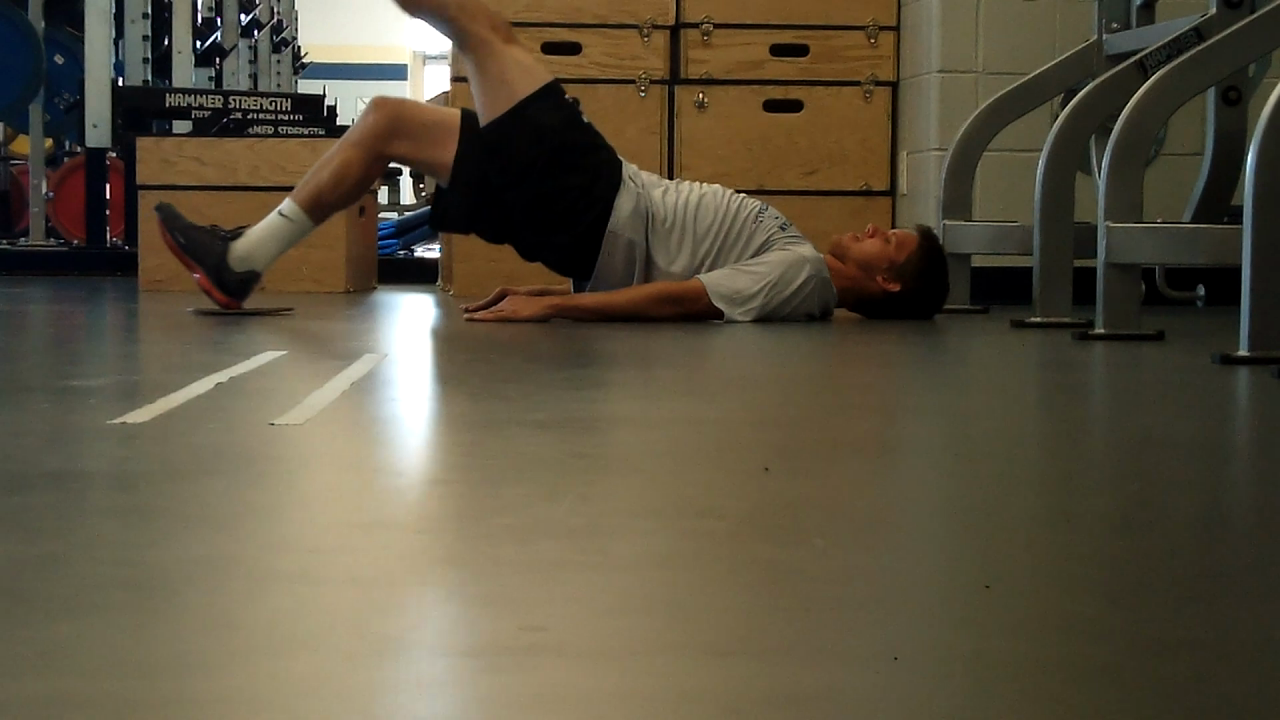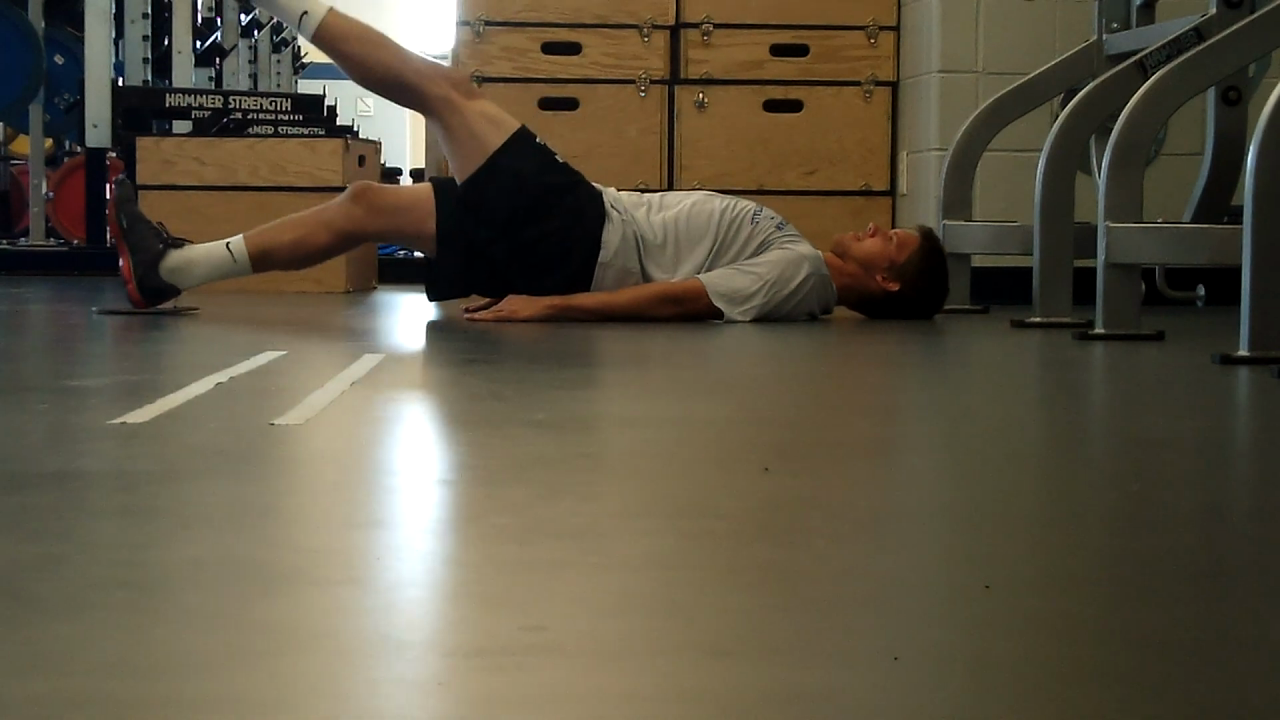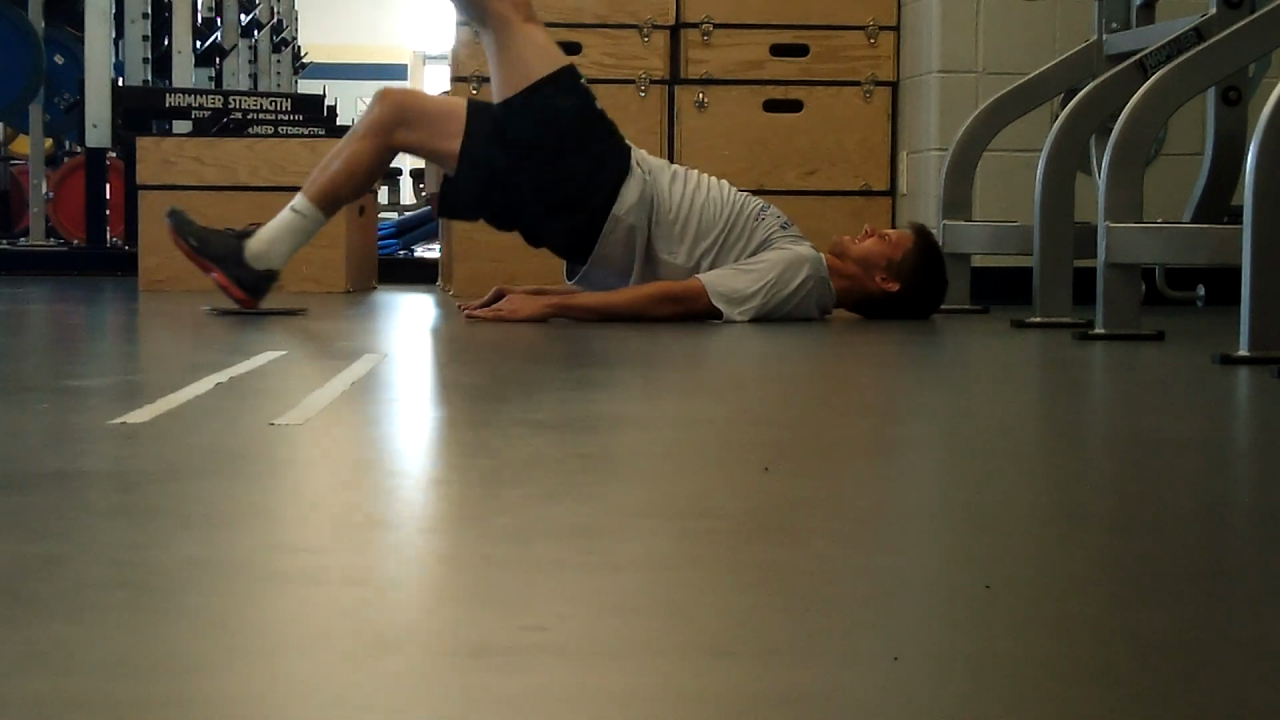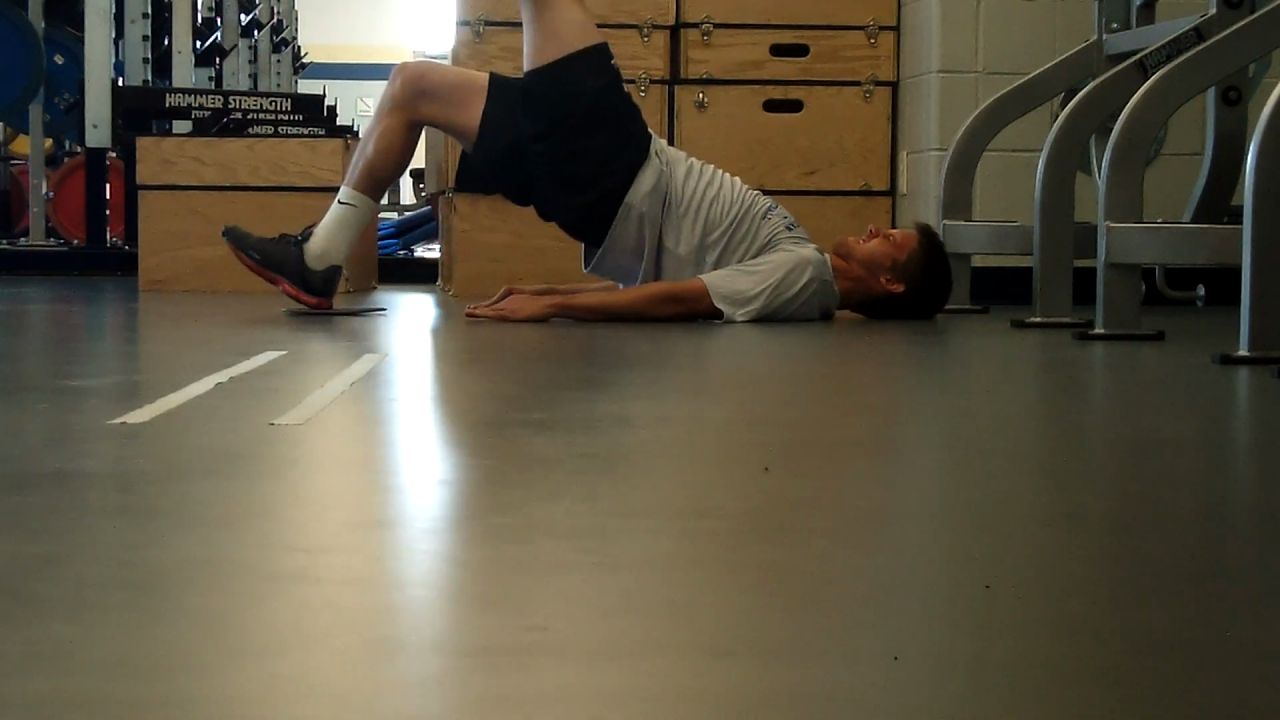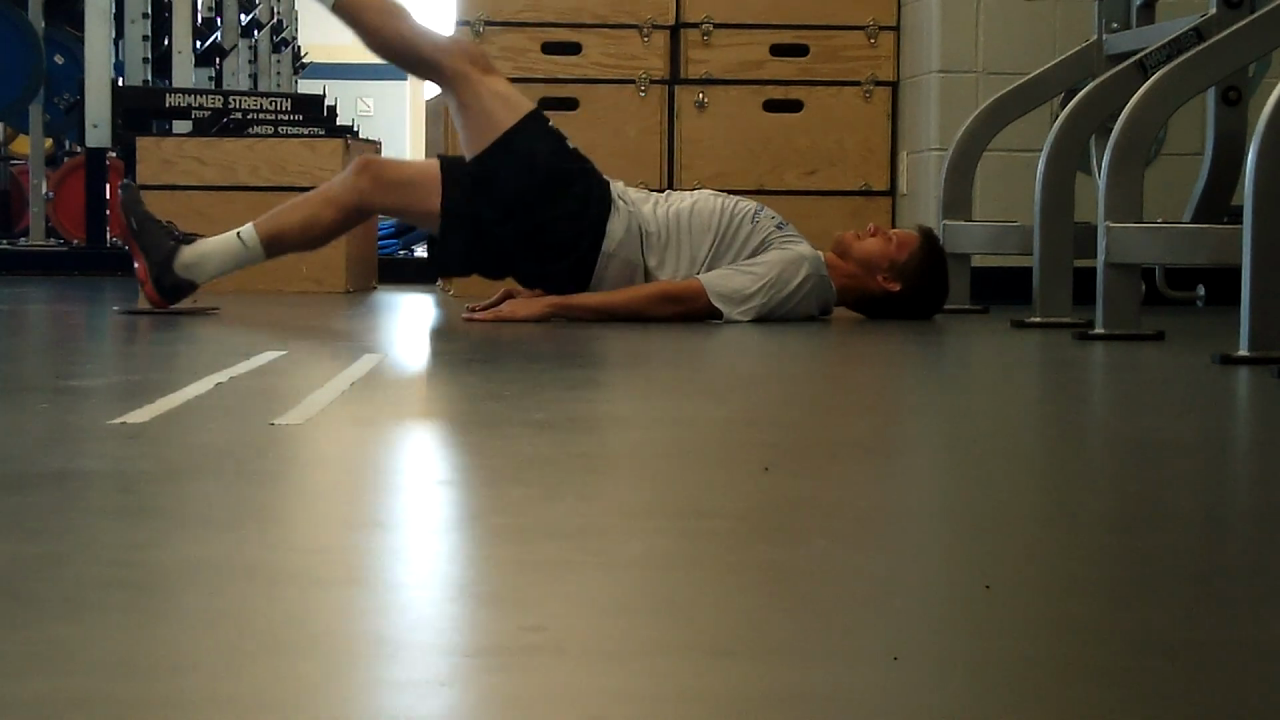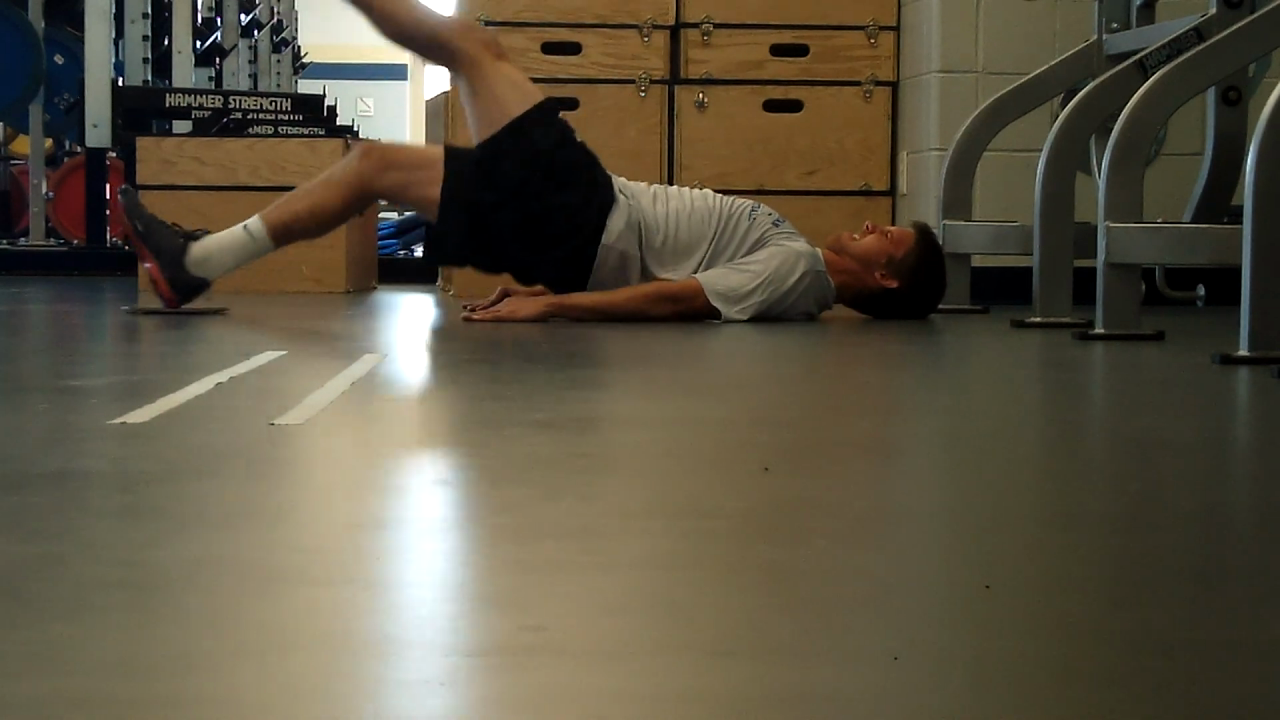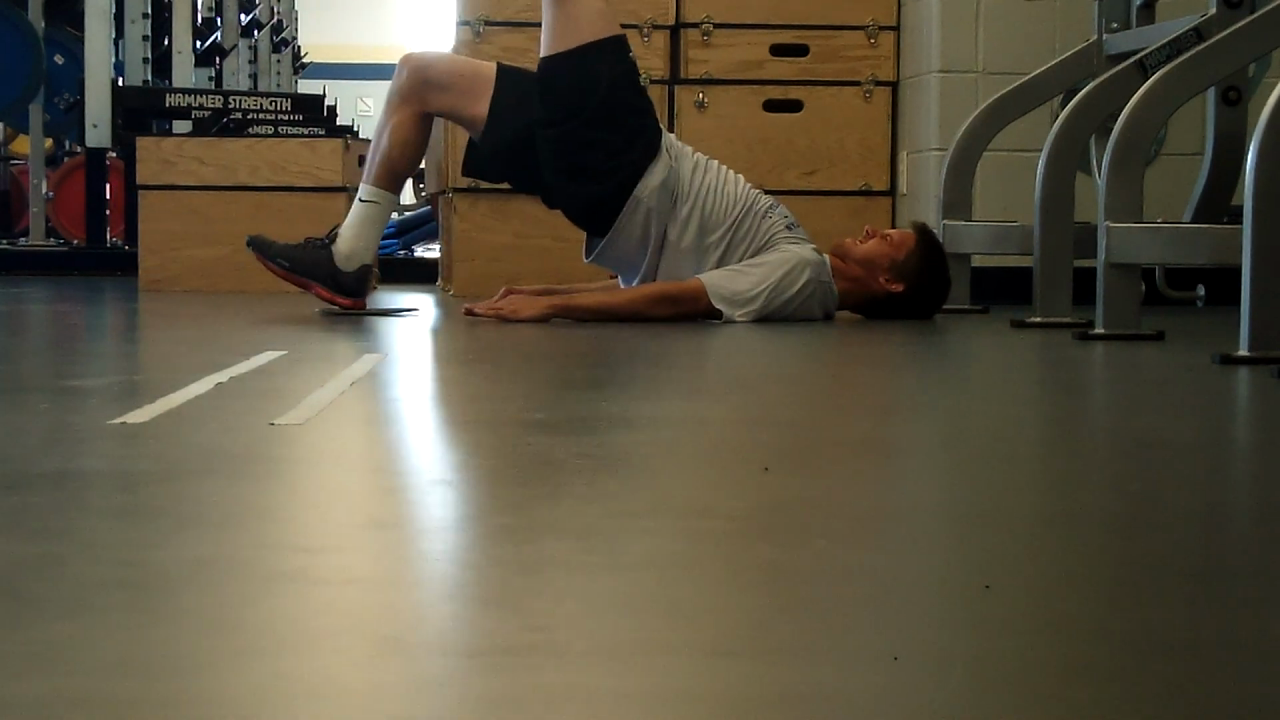
dt=0.5s
person 1, frame 1
left shoulder: (801, 273)
right shoulder: (797, 269)
left elbow: (677, 300)
left wrist: (551, 305)
right wrist: (560, 287)
left hip: (597, 210)
right hip: (599, 211)
right knee: (389, 118)
right ankle: (245, 258)
person 1, frame 2
left shoulder: (800, 272)
right shoulder: (793, 267)
left elbow: (678, 300)
left wrist: (550, 305)
left hip: (583, 244)
right hip: (594, 230)
left knee: (446, 90)
right knee: (364, 205)
right ankle: (170, 270)
person 1, frame 3
left shoulder: (800, 273)
right shoulder: (795, 267)
left elbow: (677, 301)
left wrist: (551, 305)
left hip: (602, 193)
right hip: (604, 198)
right knee: (391, 112)
right ankle: (259, 257)
person 1, frame 4
left shoulder: (803, 276)
right shoulder: (805, 267)
left elbow: (680, 300)
left wrist: (554, 303)
right wrist: (549, 293)
right hip: (619, 185)
right knee: (415, 84)
right ankle: (319, 257)
person 1, frame 5
left shoulder: (800, 273)
right shoulder: (794, 266)
left elbow: (677, 298)
left wrist: (549, 306)
right wrist: (545, 285)
left hip: (588, 232)
right hip: (592, 229)
right knee: (370, 178)
right ankle: (186, 265)
person 1, frame 6
left shoulder: (797, 272)
right shoulder: (792, 265)
left elbow: (677, 299)
left wrist: (550, 305)
right wrist: (544, 284)
left hip: (586, 228)
right hip: (588, 234)
right knee: (374, 166)
right ankle: (200, 262)
person 1, frame 7
left shoulder: (801, 277)
right shoulder: (798, 268)
left elbow: (678, 302)
left wrist: (553, 306)
right knee: (417, 78)
right ankle: (350, 259)
